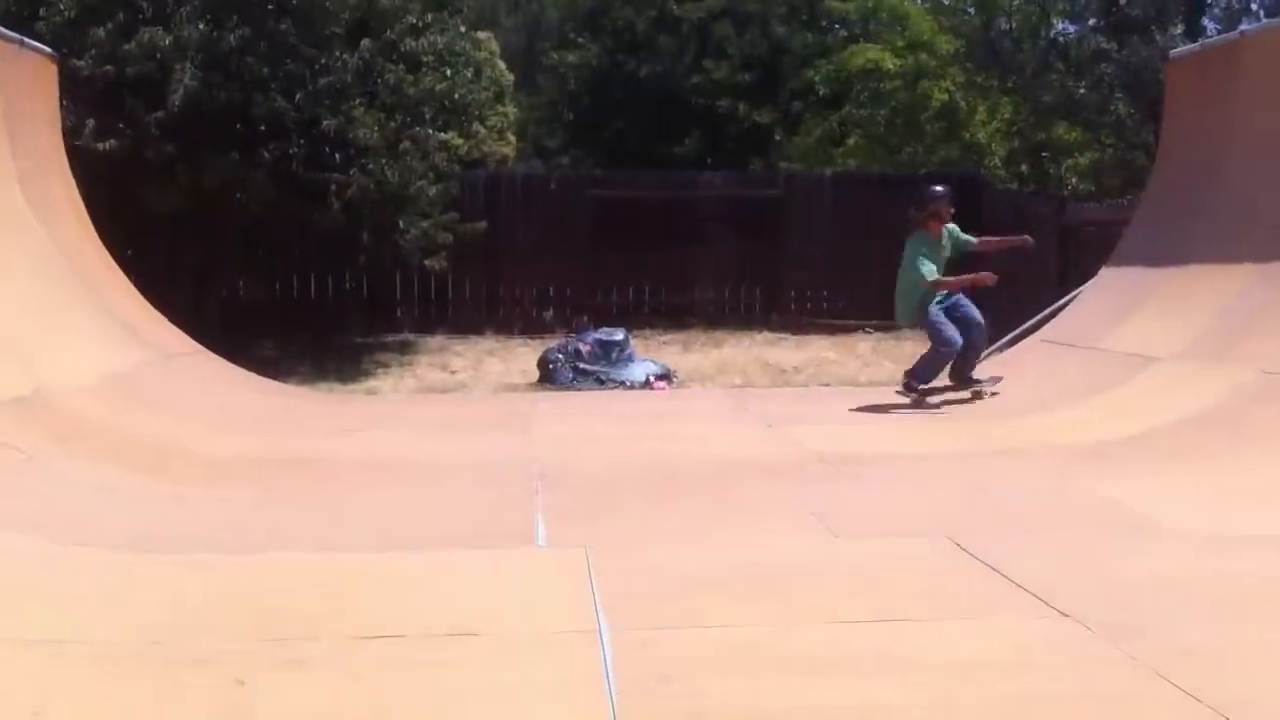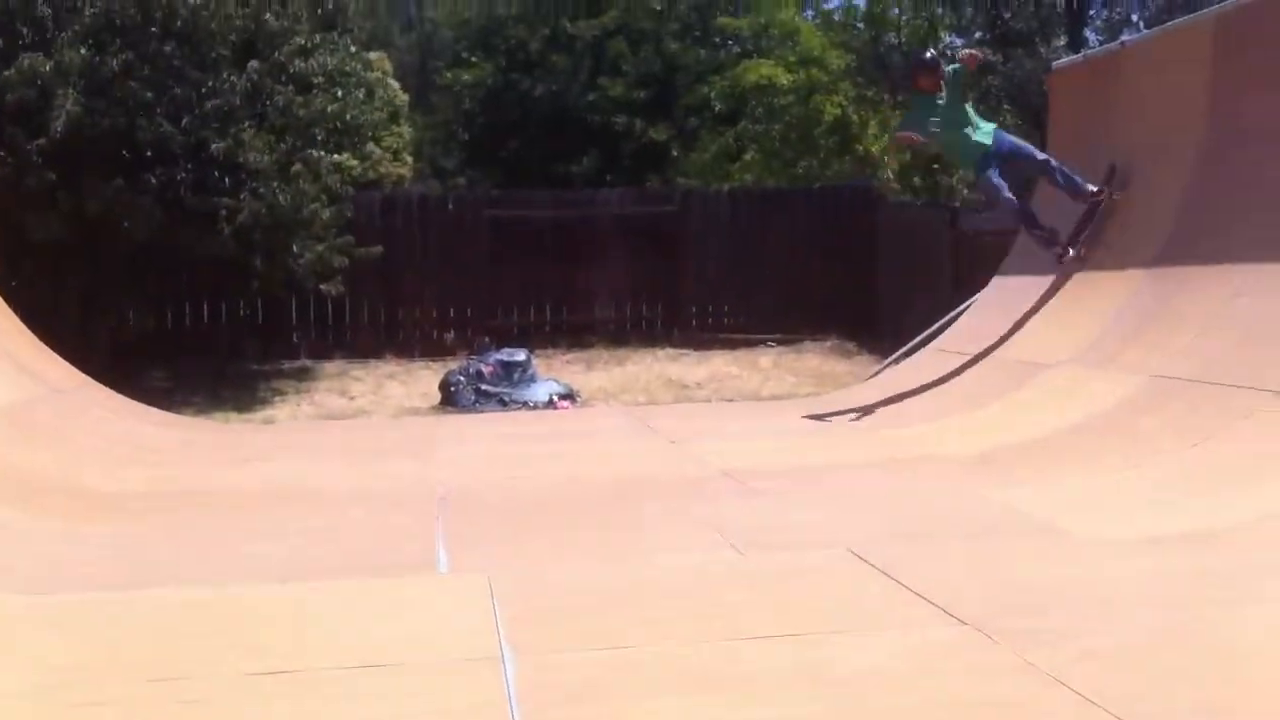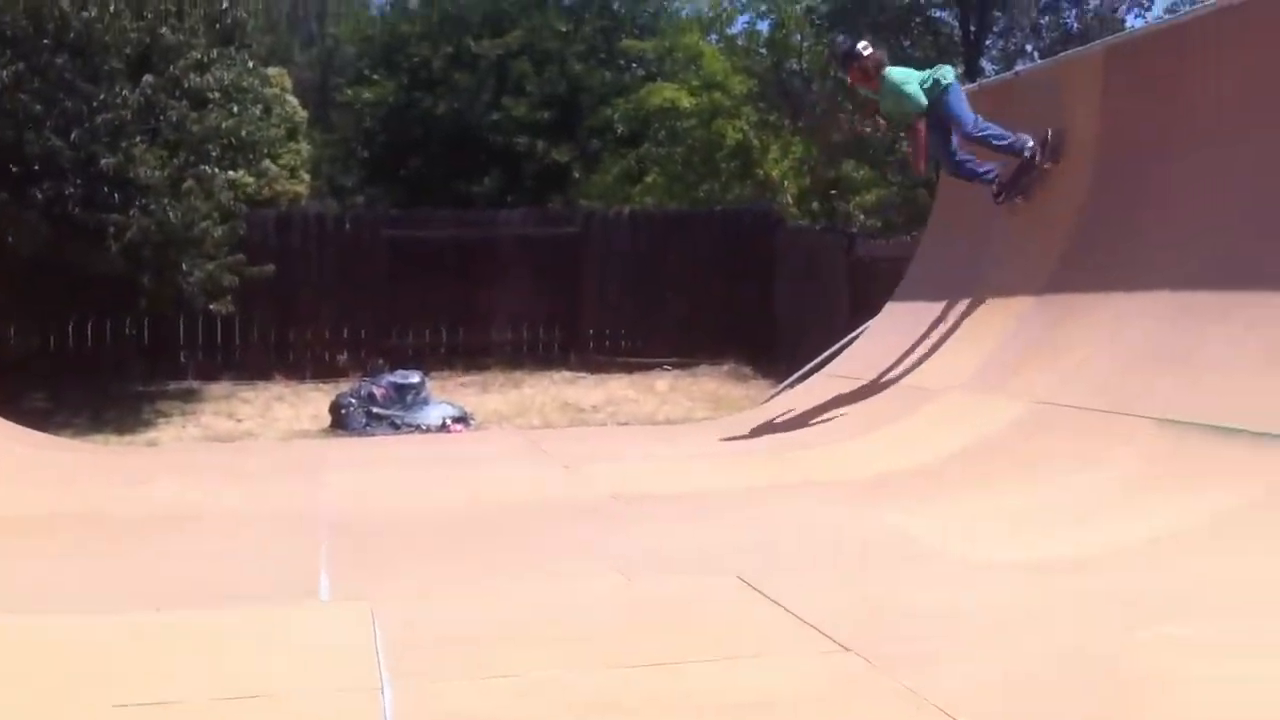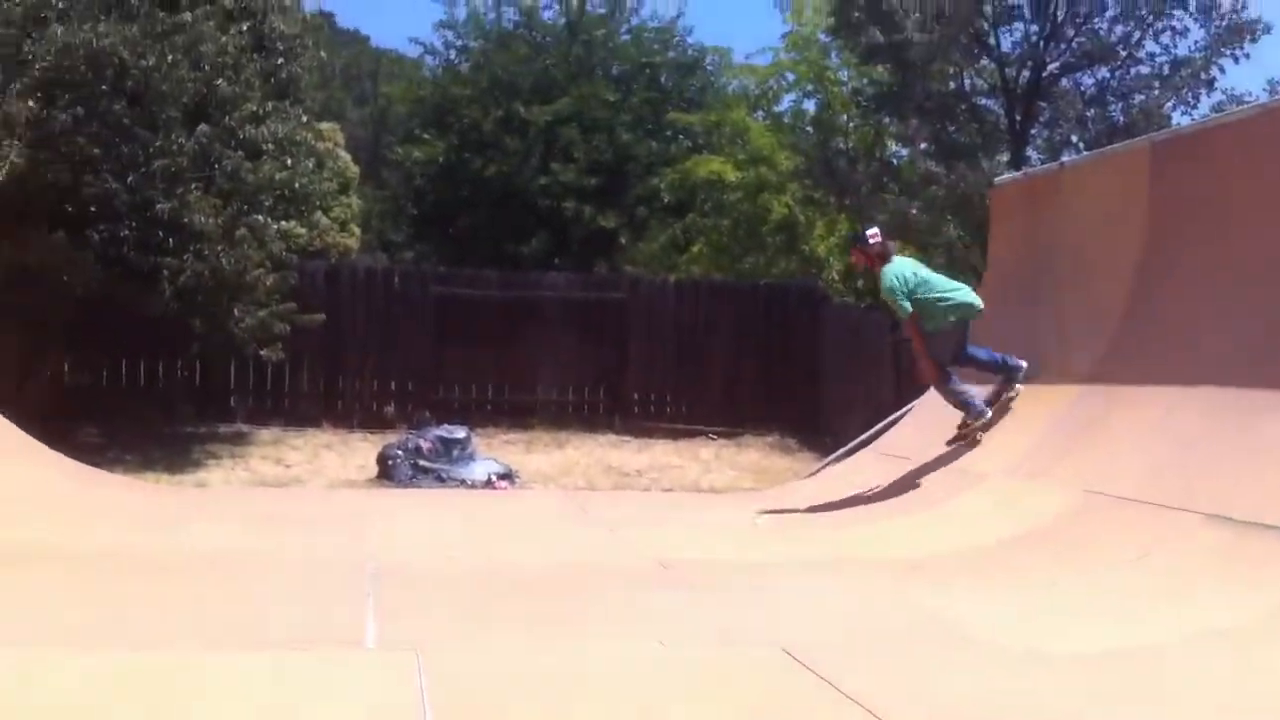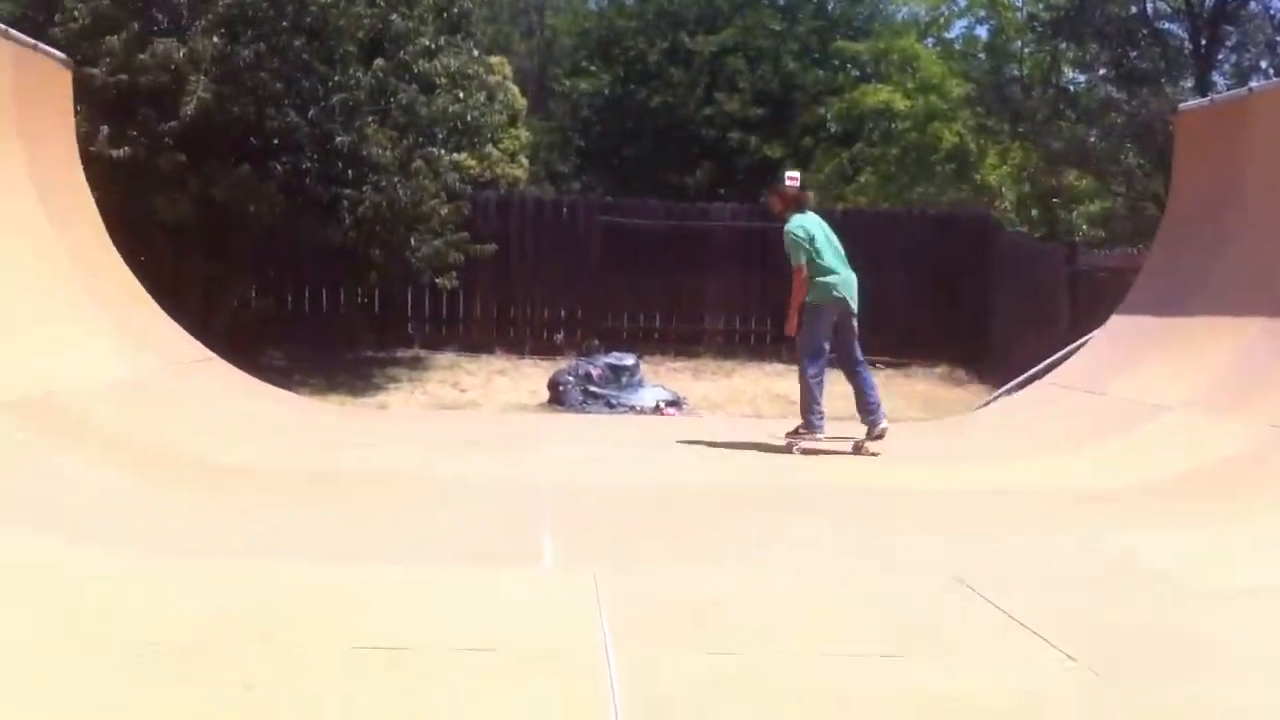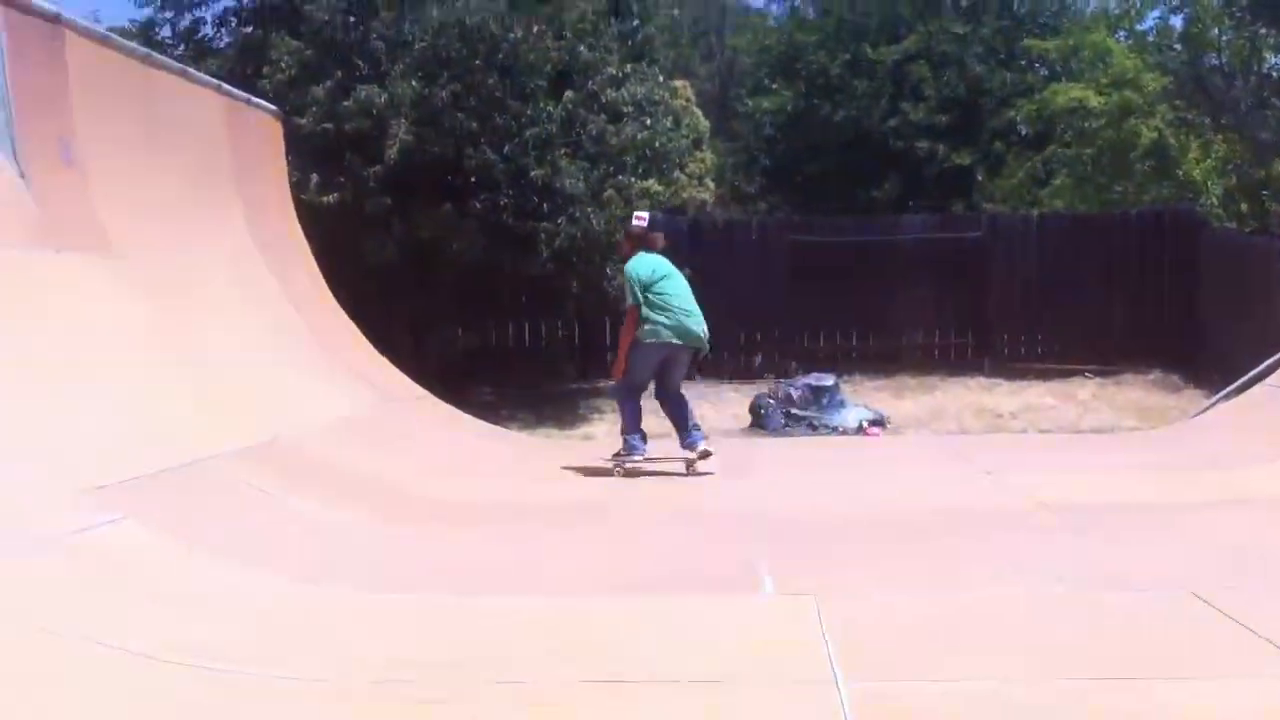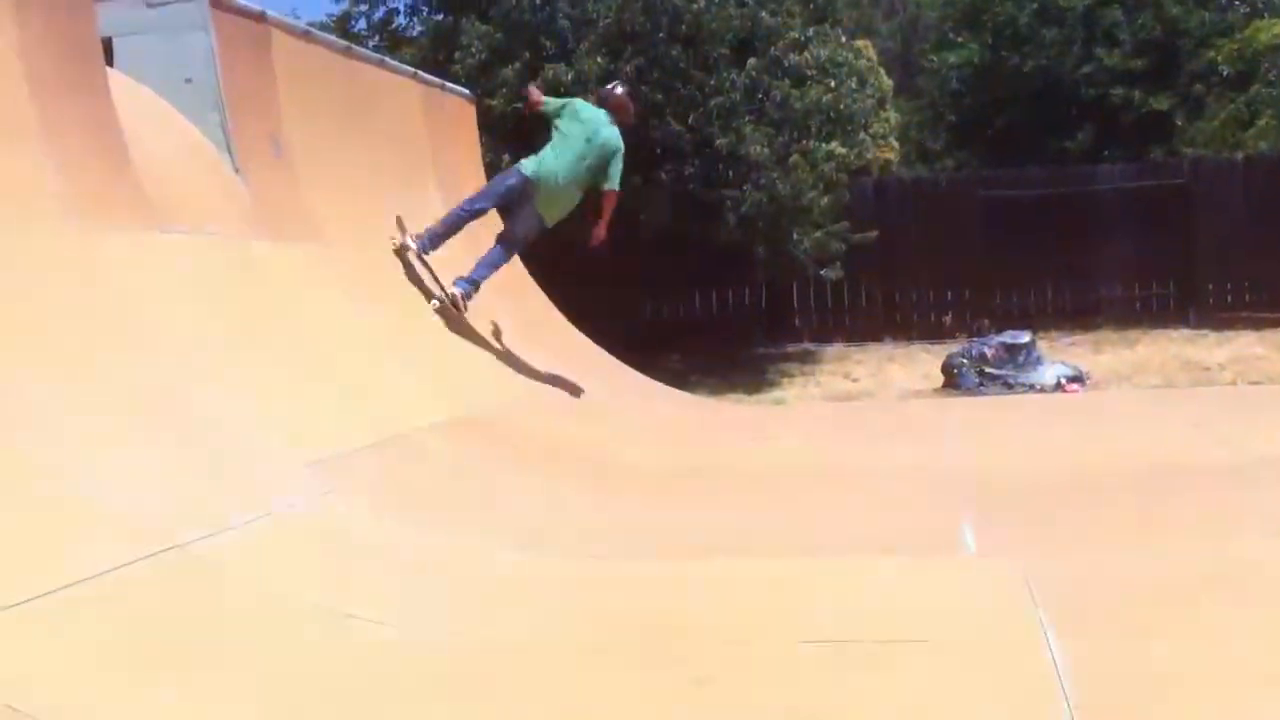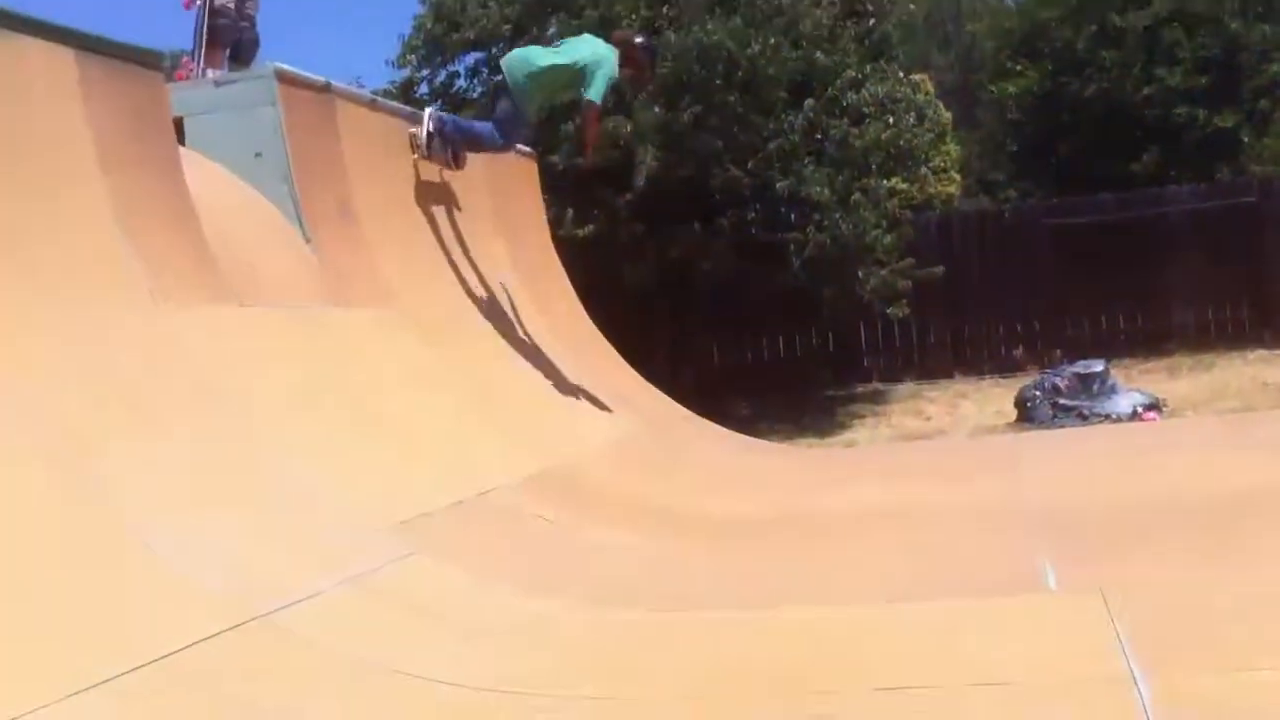
dt=0.4s
person 1, frame 1
left shoulder: (948, 230)
right shoulder: (917, 245)
left elbow: (977, 243)
right elbow: (934, 283)
left wrist: (1014, 241)
right wrist: (974, 279)
left hip: (942, 293)
right hip: (919, 301)
left knee: (976, 326)
right knee: (951, 343)
left ankle: (961, 374)
right ankle: (913, 379)
person 1, frame 2
left shoulder: (952, 77)
right shoulder: (917, 108)
right elbow: (899, 135)
left wrist: (970, 55)
right wrist: (906, 136)
left hip: (991, 137)
right hip: (972, 159)
left knee: (1041, 161)
right knee: (1009, 204)
left ankle: (1084, 191)
right ankle: (1054, 244)
person 1, frame 3
left shoulder: (896, 82)
right shoulder: (865, 85)
left elbow: (919, 121)
left wrist: (920, 157)
right wrist: (879, 115)
left hip: (940, 87)
right hip: (927, 110)
left knee: (970, 129)
right knee: (950, 160)
left ankle: (1023, 145)
right ankle: (991, 176)
person 1, frame 4
left shoulder: (888, 281)
right shoulder: (899, 262)
left elbow: (910, 320)
left wrist: (923, 360)
left hip: (948, 312)
right hip: (962, 300)
left knee: (935, 372)
right knee: (957, 355)
left ankle: (976, 411)
right ankle: (1012, 367)
person 1, frame 5
left shoulder: (793, 227)
right shoulder: (810, 218)
left elbow: (801, 273)
left wrist: (793, 315)
left hip: (823, 296)
right hip: (846, 292)
left knee: (811, 361)
right knee: (853, 360)
left ankle: (813, 424)
right ankle: (875, 418)
person 1, frame 6
left shoulder: (633, 266)
right shoulder: (661, 262)
left elbow: (633, 315)
left wrist: (621, 358)
left hip: (658, 333)
right hip: (692, 334)
left knee: (627, 389)
right knee: (669, 392)
left ankle: (633, 445)
right ankle: (695, 440)
person 1, frame 7
left shoulder: (578, 107)
right shoulder: (616, 143)
left elbow: (537, 102)
right elbow: (611, 189)
left wrist: (531, 90)
right wrist: (603, 224)
left hip: (533, 173)
right hip: (554, 198)
left knee: (473, 206)
right knee: (510, 243)
left ankle: (424, 242)
right ankle: (465, 286)
person 1, frame 8
left shoulder: (593, 42)
right shoulder: (608, 68)
right elbow: (591, 106)
right wrist: (588, 145)
left hip: (519, 60)
right hip: (528, 80)
left knee: (506, 125)
right knee: (503, 139)
right ankle: (439, 122)
